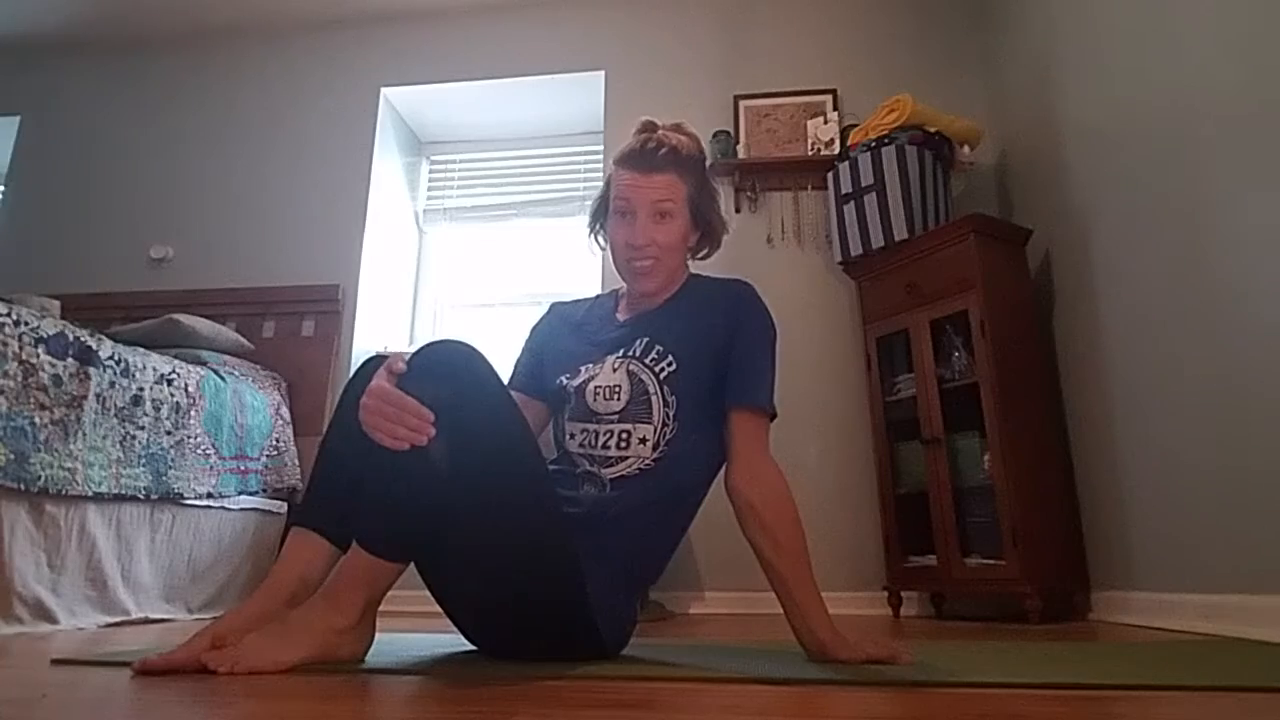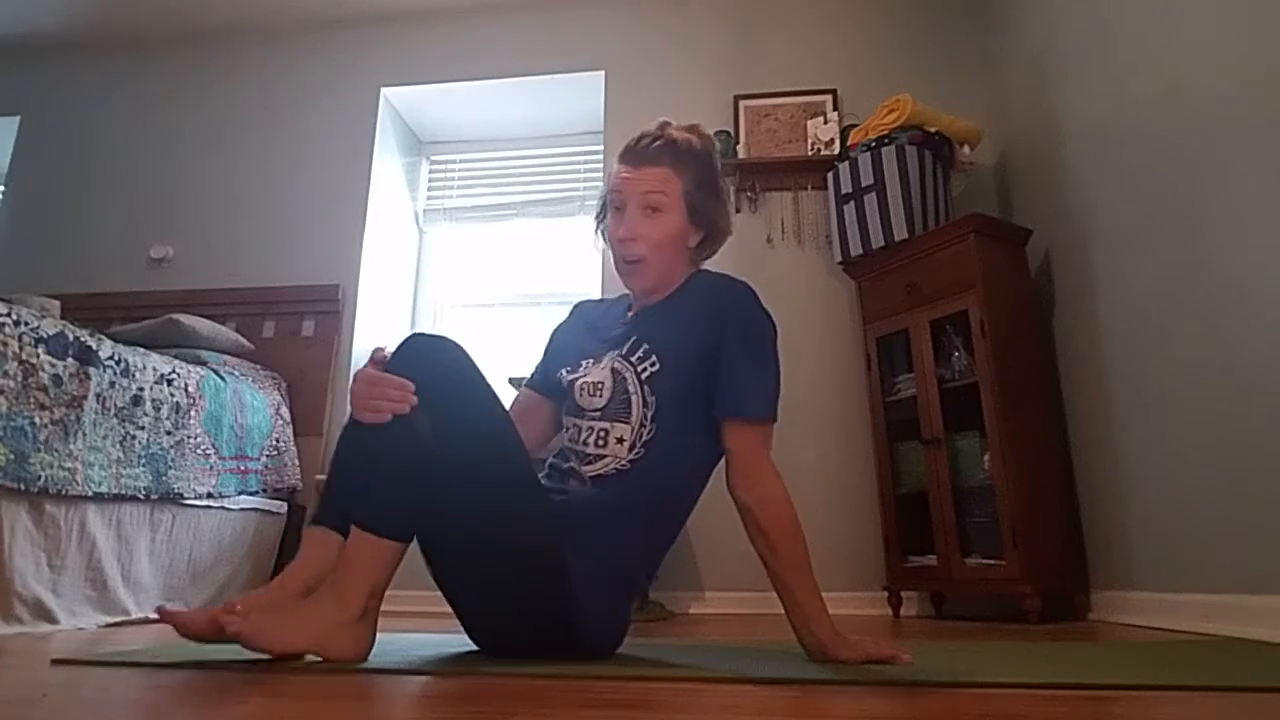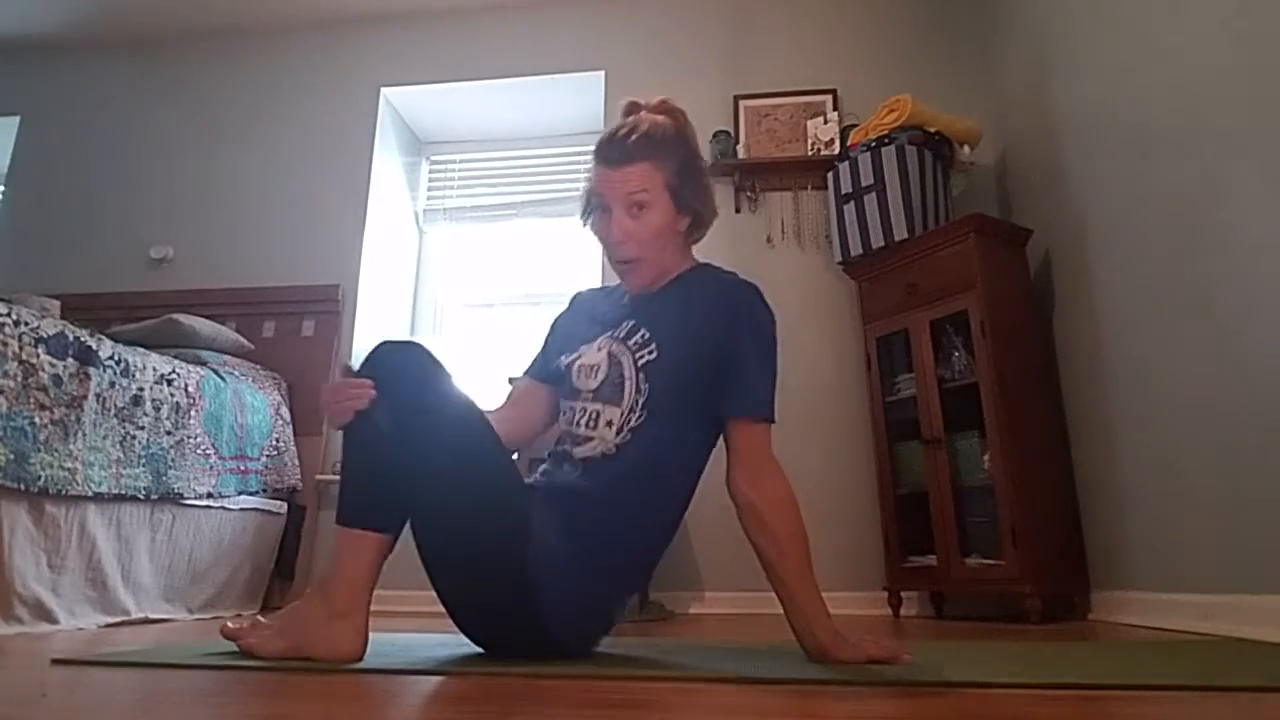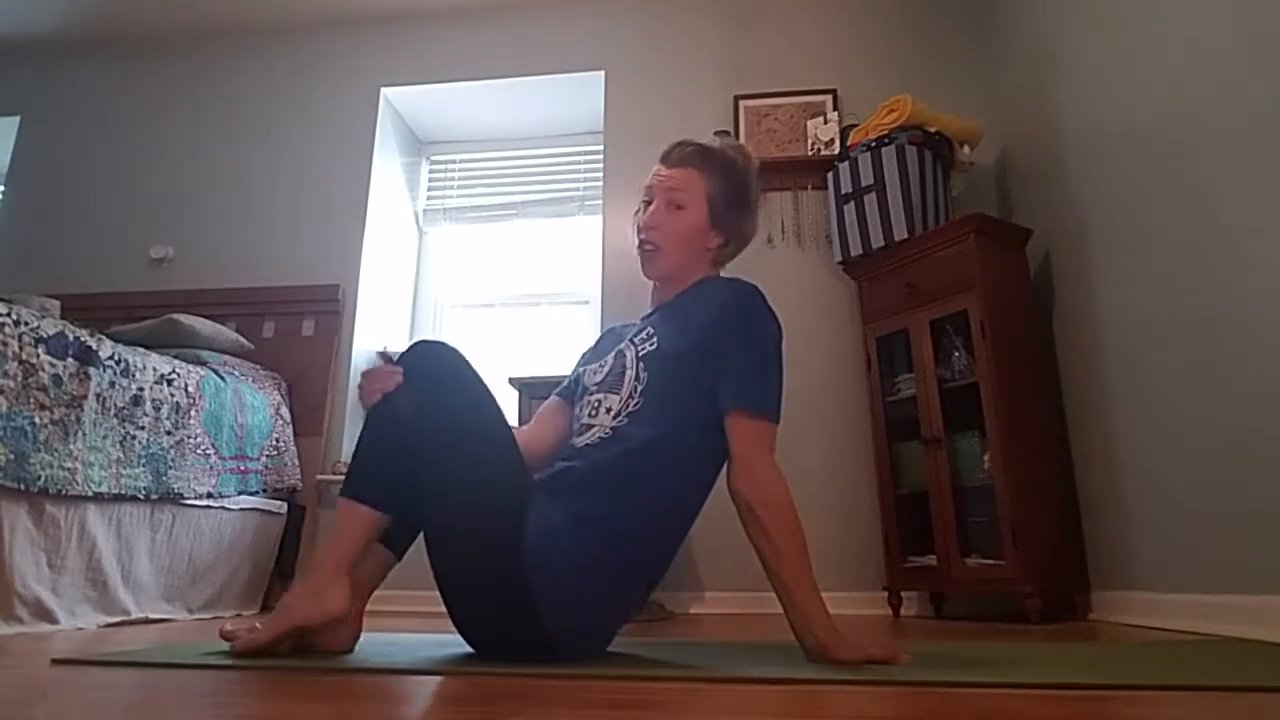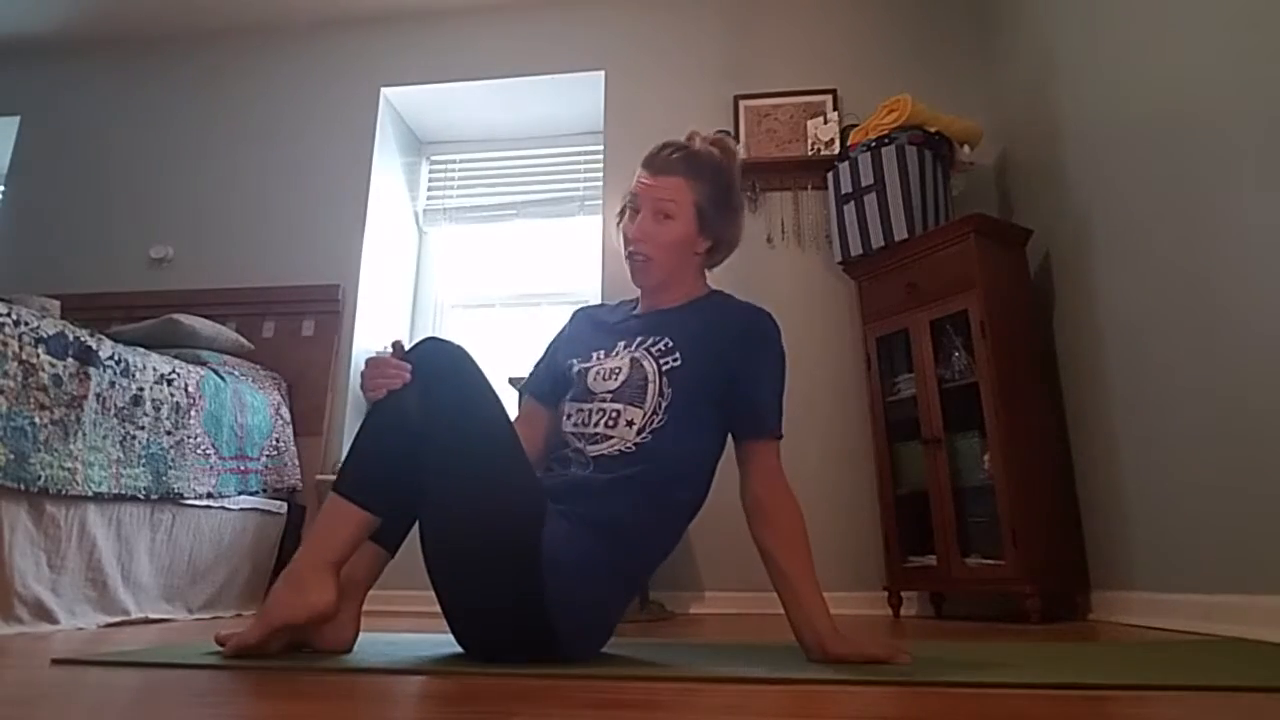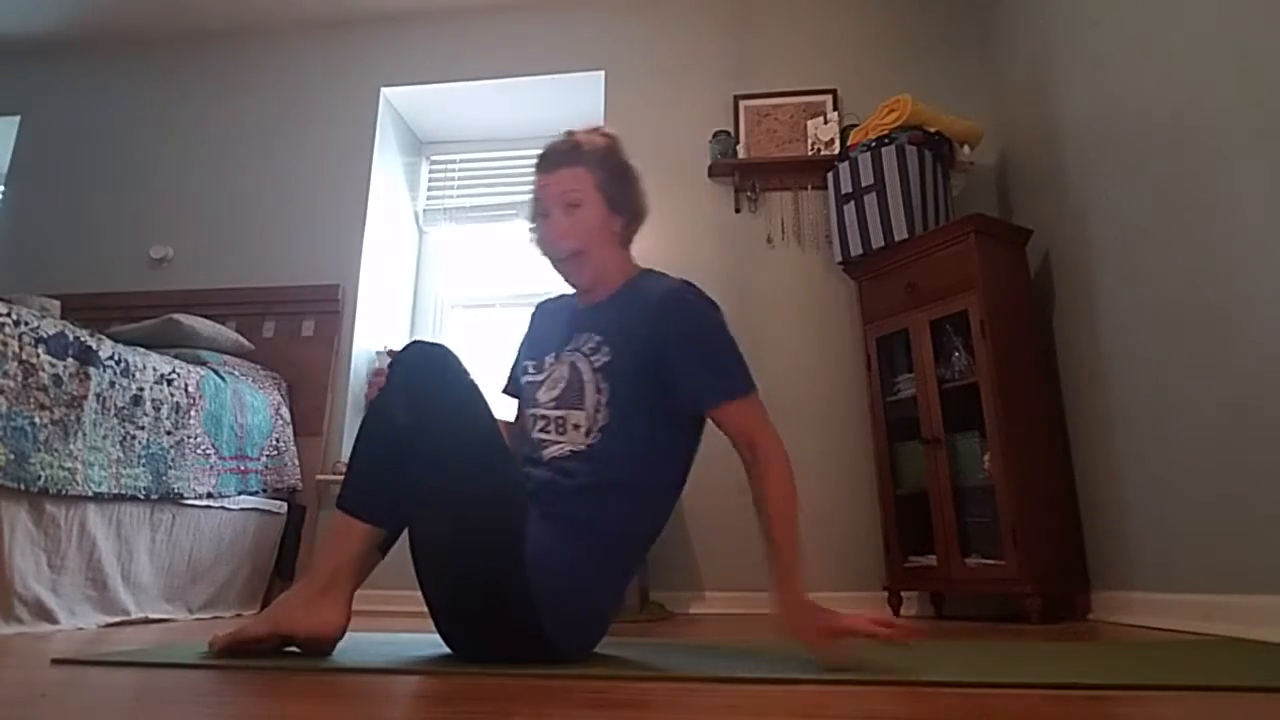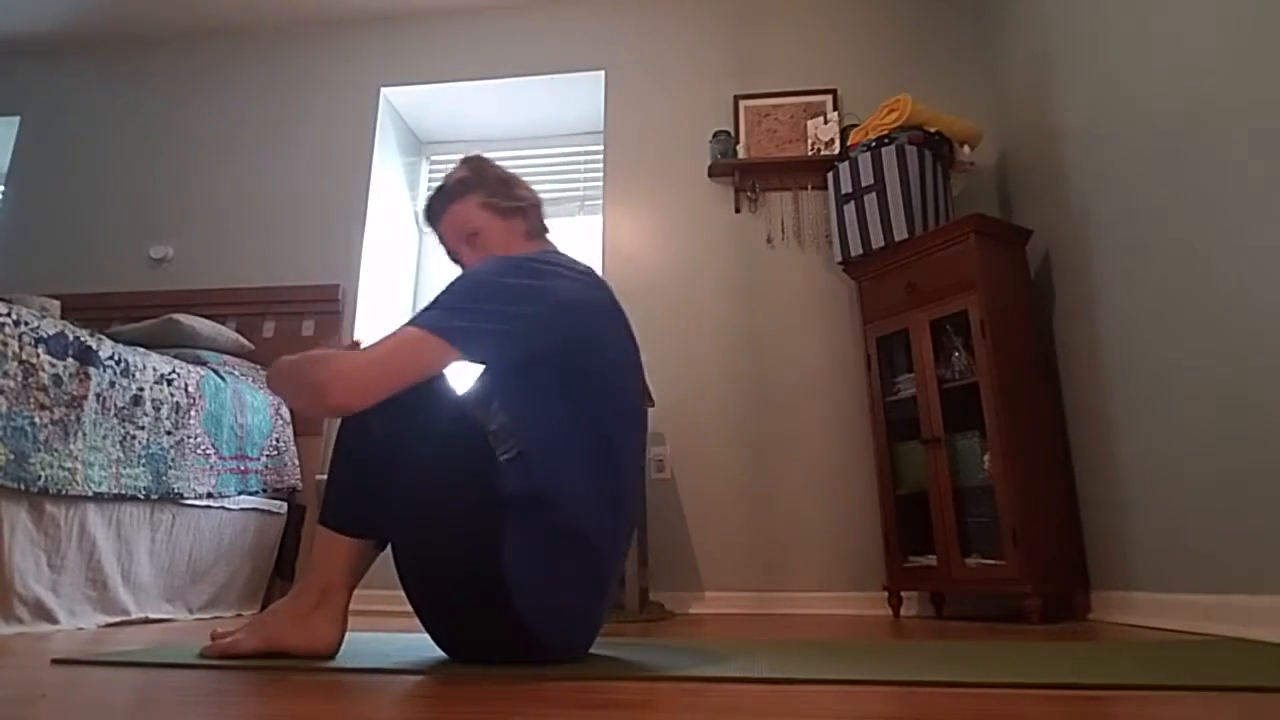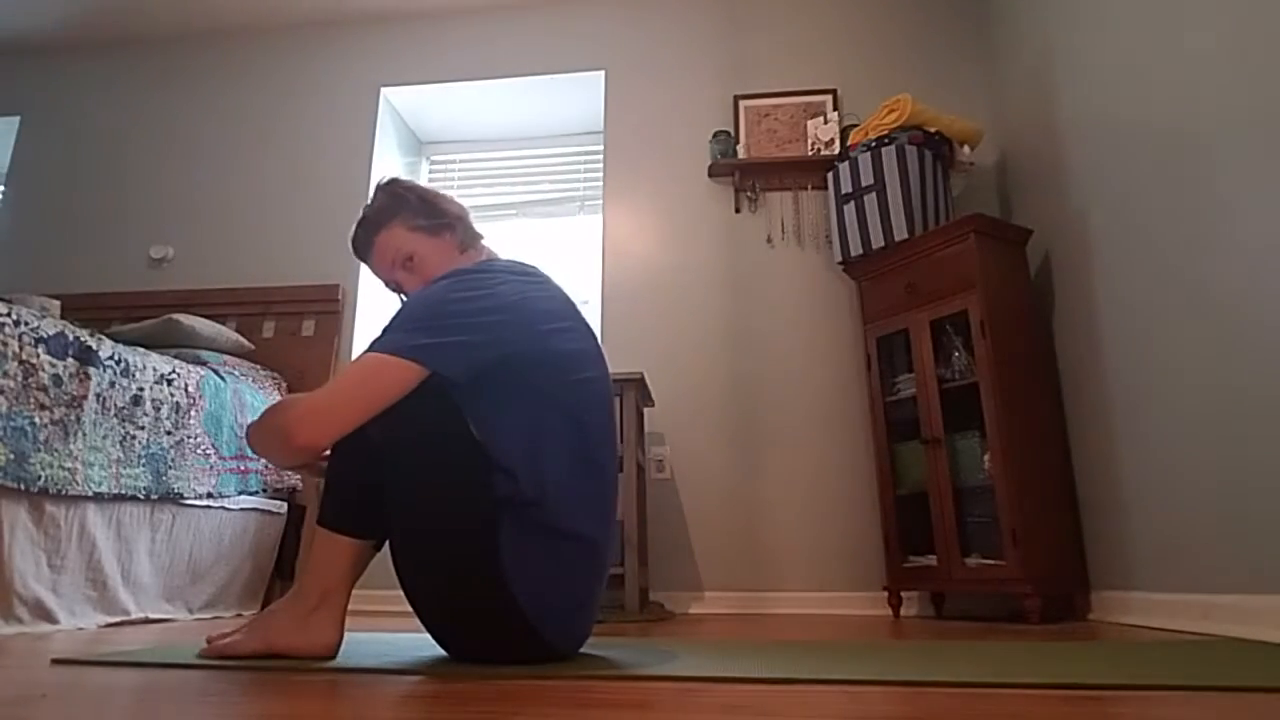
dt=0.5s
person 1, frame 1
left shoulder: (729, 313)
right shoulder: (564, 323)
left elbow: (751, 476)
right elbow: (499, 443)
left wrist: (820, 633)
right wrist: (394, 404)
left hip: (583, 603)
right hip: (512, 585)
left knee: (450, 370)
right knee: (383, 377)
left ankle: (342, 614)
right ankle: (269, 606)
person 1, frame 2
left shoulder: (727, 310)
right shoulder: (583, 323)
left elbow: (752, 478)
right elbow: (508, 440)
left wrist: (820, 636)
right wrist: (389, 403)
left hip: (573, 601)
right hip: (516, 582)
left knee: (433, 362)
right knee: (401, 381)
left ankle: (344, 608)
right ankle: (296, 589)
person 1, frame 3
left shoulder: (729, 306)
right shoulder: (583, 312)
left elbow: (752, 476)
right elbow: (505, 429)
left wrist: (819, 633)
right wrist: (379, 411)
left hip: (553, 593)
right hip: (518, 577)
left knee: (402, 372)
right knee: (395, 374)
left ankle: (337, 612)
right ankle: (340, 604)
person 1, frame 4
left shoulder: (735, 310)
right shoulder: (616, 340)
left elbow: (752, 475)
right elbow: (534, 446)
left wrist: (819, 634)
right wrist: (405, 414)
left hip: (557, 593)
right hip: (528, 588)
left knee: (431, 364)
right knee: (419, 400)
left ankle: (326, 580)
right ankle: (343, 596)
person 1, frame 5
left shoulder: (741, 332)
right shoulder: (585, 326)
left elbow: (765, 488)
right elbow: (518, 450)
left wrist: (820, 634)
right wrist: (406, 404)
left hip: (561, 597)
right hip: (512, 591)
left knee: (440, 363)
right knee: (423, 379)
left ankle: (312, 575)
right ankle: (335, 602)
person 1, frame 6
left shoulder: (671, 307)
right shoulder: (549, 319)
left elbow: (762, 449)
left wrist: (794, 599)
right wrist: (414, 415)
left hip: (550, 595)
right hip: (512, 594)
left knee: (424, 368)
left ankle: (323, 591)
right ankle: (328, 592)
person 1, frame 7
left shoulder: (520, 281)
right shoulder: (565, 288)
left elbow: (339, 385)
right elbow: (475, 416)
left wrist: (287, 373)
left hip: (528, 605)
right hip: (558, 600)
left knee: (390, 392)
left ankle: (315, 608)
right ankle: (321, 602)
person 1, frame 8
left shoulder: (466, 296)
right shoulder: (522, 289)
left elbow: (308, 428)
left wrist: (263, 432)
left hip: (523, 601)
right hip: (552, 600)
left knee: (391, 401)
left ankle: (313, 610)
right ankle: (315, 605)
